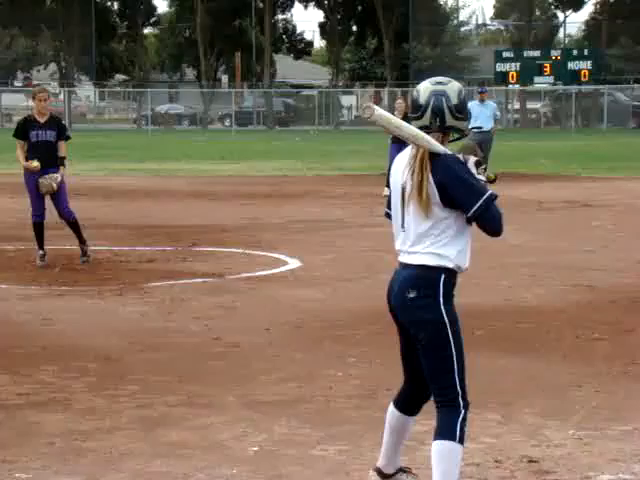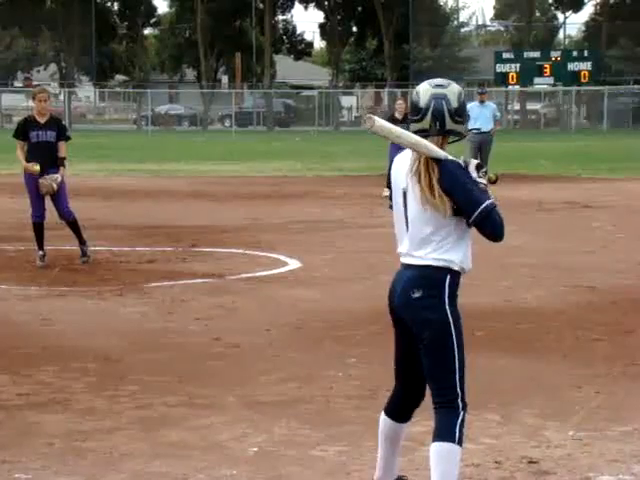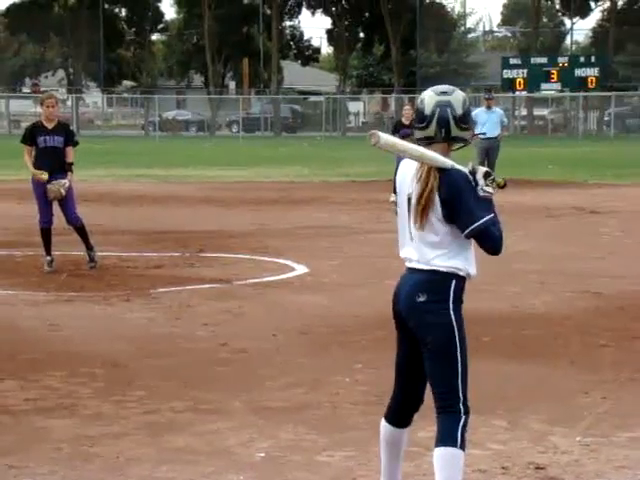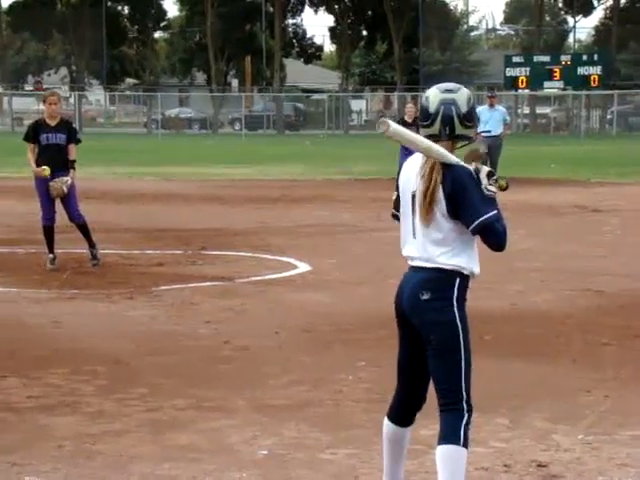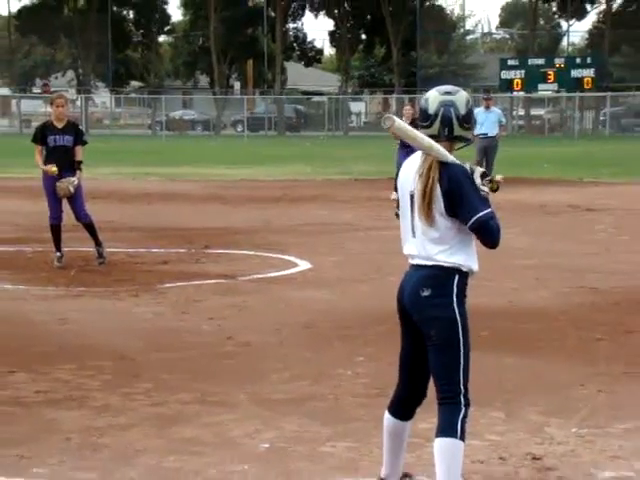
dt=0.2s
person 1, frame 1
left shoulder: (401, 160)
right shoulder: (448, 166)
right elbow: (494, 224)
right wrist: (476, 179)
left hip: (403, 283)
right hip: (429, 289)
left knee: (417, 385)
right knee: (452, 403)
person 1, frame 2
left shoulder: (402, 161)
right shoulder: (449, 170)
right elbow: (495, 229)
right wrist: (478, 183)
left hip: (404, 284)
right hip: (434, 290)
left knee: (406, 391)
right knee: (450, 404)
person 1, frame 3
left shoulder: (407, 168)
right shoulder: (452, 178)
right elbow: (492, 243)
right wrist: (484, 194)
left hip: (408, 289)
right hip: (438, 295)
left knee: (405, 396)
right knee: (452, 408)
person 1, frame 4
left shoulder: (411, 166)
right shoulder: (457, 174)
right elbow: (497, 238)
right wrist: (487, 191)
left hip: (410, 288)
right hip: (442, 293)
left knee: (407, 395)
right knee: (456, 406)
person 1, frame 5
left shoulder: (410, 166)
right shoulder: (454, 173)
right elbow: (491, 236)
right wrist: (481, 191)
left hip: (411, 285)
right hip: (442, 290)
left knee: (409, 387)
right knee: (453, 399)
person 2, frame 1
left shoulder: (57, 122)
right shoulder: (25, 122)
left elbow: (62, 148)
right elbow: (19, 148)
left wrist: (61, 169)
right wrist: (23, 163)
left hip: (53, 171)
right hip: (33, 173)
left knee: (64, 210)
right knee: (37, 211)
person 2, frame 2
left shoulder: (57, 123)
right shoulder: (25, 123)
left elbow: (62, 148)
right elbow: (20, 148)
left wrist: (61, 170)
right wrist: (23, 164)
left hip: (53, 172)
right hip: (33, 173)
left knee: (64, 210)
right knee: (37, 212)
person 2, frame 3
left shoulder: (65, 128)
right shoulder: (33, 128)
left elbow: (69, 153)
right elbow: (27, 154)
left wrist: (69, 175)
right wrist: (31, 170)
left hip: (61, 177)
right hip: (40, 178)
left knee: (72, 216)
right knee: (45, 217)
person 2, frame 4
left shoulder: (68, 126)
right shoulder: (36, 126)
left elbow: (72, 151)
right elbow: (30, 151)
left wrist: (71, 172)
right wrist: (34, 168)
left hip: (63, 174)
right hip: (43, 176)
left knee: (74, 213)
right knee: (48, 215)
person 2, frame 5
left shoulder: (74, 128)
right shoulder: (43, 128)
left elbow: (78, 153)
right elbow: (38, 153)
left wrist: (78, 173)
right wrist: (42, 167)
left hip: (70, 175)
right hip: (51, 176)
left knee: (81, 213)
right knee: (55, 214)
